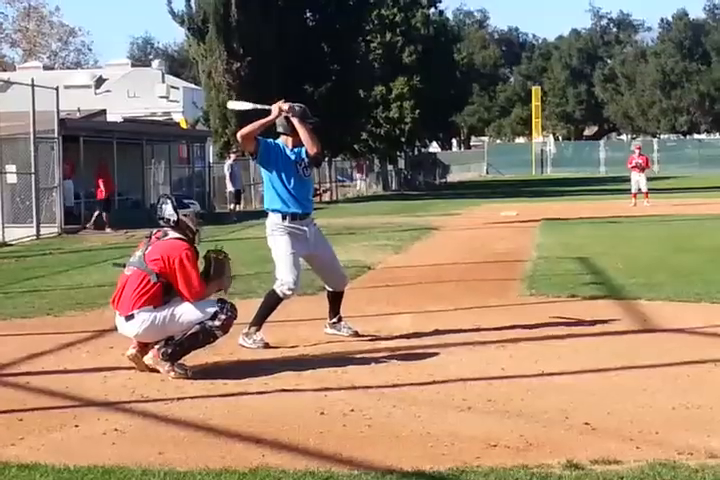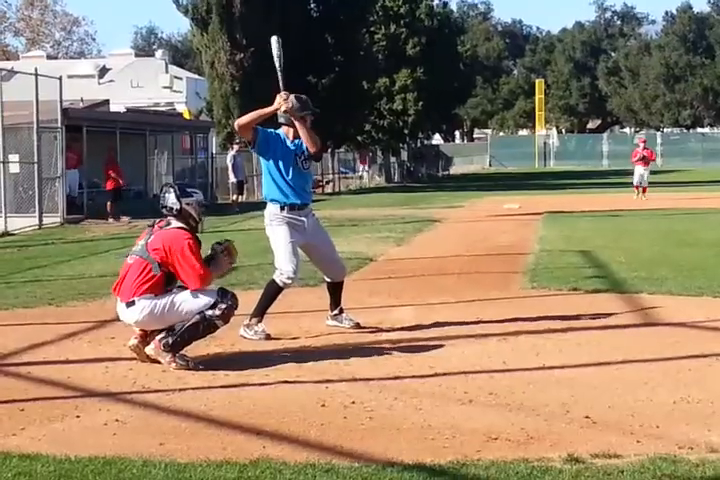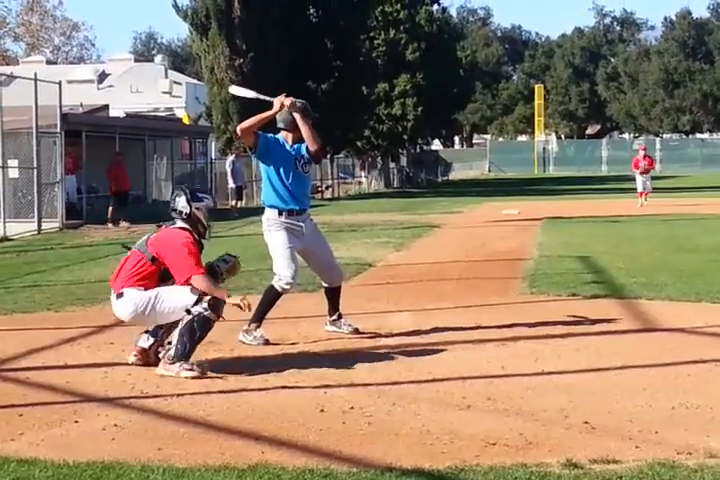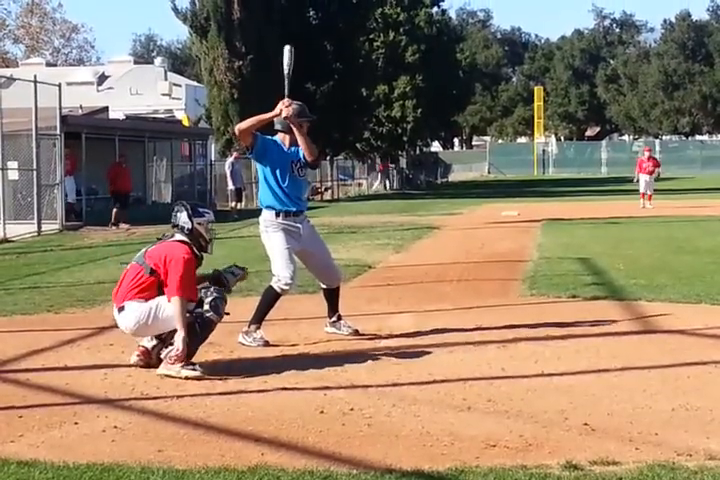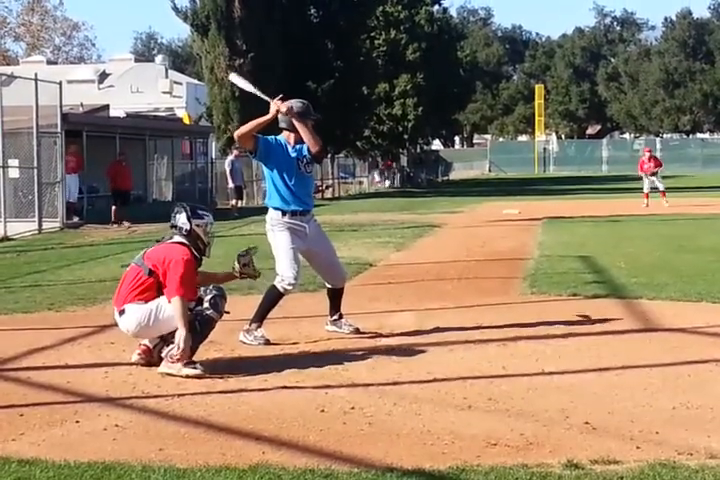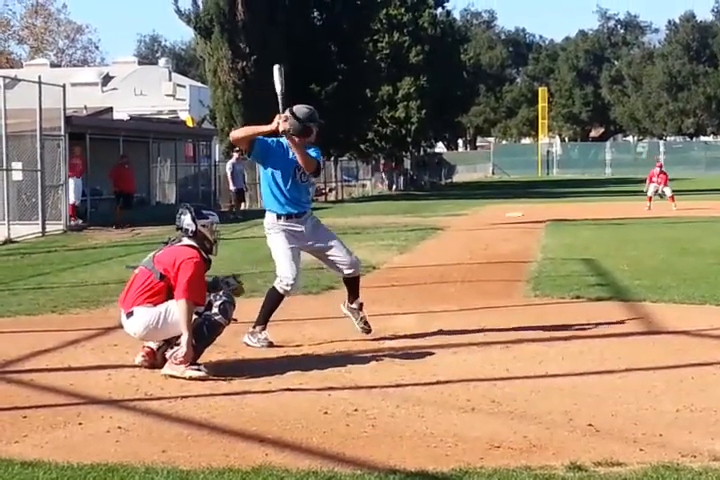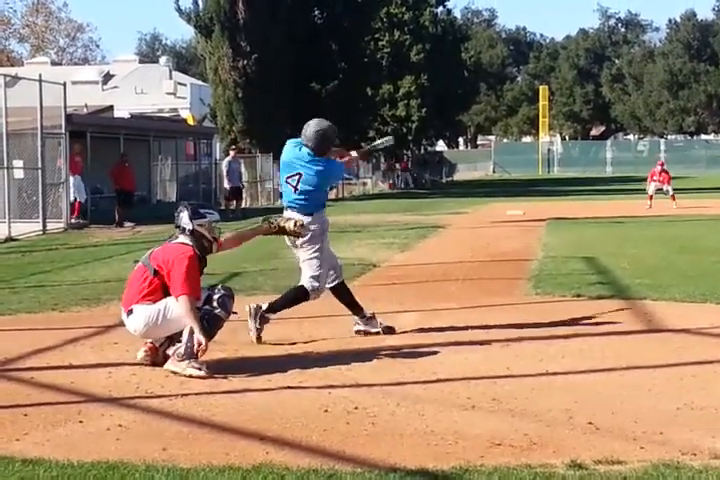
dt=0.5s
person 1, frame 1
left shoulder: (303, 152)
right shoulder: (269, 149)
left elbow: (315, 149)
right elbow: (242, 137)
left wrist: (294, 116)
right wrist: (273, 116)
left hip: (307, 224)
right hip: (281, 226)
left knee: (337, 277)
right knee: (287, 284)
left ankle: (334, 321)
right ankle: (250, 331)
person 1, frame 2
left shoulder: (304, 143)
right shoulder: (269, 139)
left elbow: (315, 149)
right elbow: (240, 126)
left wrist: (294, 116)
right wrist: (273, 108)
left hip: (306, 215)
right hip: (280, 216)
left knee: (335, 267)
right knee: (287, 272)
left ankle: (335, 313)
right ankle: (252, 322)
person 1, frame 3
left shoulder: (304, 149)
right shoulder: (269, 144)
left elbow: (317, 147)
right elbow: (242, 130)
left wrist: (296, 112)
right wrist: (274, 110)
left hip: (304, 221)
right hip: (278, 222)
left knee: (333, 272)
right knee: (285, 277)
left ankle: (334, 318)
right ankle: (251, 328)
person 1, frame 4
left shoulder: (300, 150)
right shoulder: (266, 145)
left elbow: (313, 158)
right elbow: (240, 130)
left wrist: (293, 124)
right wrist: (275, 113)
left hip: (301, 222)
right hip: (275, 222)
left knee: (330, 273)
right knee: (284, 278)
left ankle: (334, 319)
right ankle: (250, 329)
person 1, frame 5
left shoulder: (306, 148)
right shoulder: (270, 145)
left elbow: (318, 148)
right elbow: (240, 136)
left wrist: (293, 117)
right wrist: (270, 115)
left hip: (308, 221)
right hip: (282, 222)
left knee: (336, 274)
right knee: (288, 278)
left ankle: (334, 318)
right ankle: (252, 328)
person 1, frame 6
left shoulder: (312, 152)
right shoulder: (269, 146)
left elbow: (311, 169)
right elbow: (235, 136)
left wrist: (290, 139)
right wrist: (270, 128)
left hip: (307, 222)
right hip: (278, 225)
left knee: (349, 263)
right knee: (287, 279)
left ankle: (353, 304)
right ankle: (256, 330)
person 1, frame 7
left shoulder: (291, 147)
right shoulder: (326, 169)
right elbow: (338, 163)
left wrist: (342, 154)
right wrist: (343, 156)
left hip: (289, 221)
right hip: (310, 224)
left knee: (332, 273)
right knee: (313, 285)
left ankle: (363, 319)
right ankle: (262, 312)
person 2, frame 1
left shoulder: (153, 240)
right shoulder: (181, 248)
right elbow: (196, 294)
left wrist: (208, 281)
right wrist: (219, 284)
left hip: (125, 319)
right hip: (142, 320)
left knee: (182, 302)
right knee: (225, 312)
left ankle: (143, 346)
right ankle: (164, 355)
person 2, frame 2
left shoulder: (157, 228)
right shoulder: (181, 237)
right elbow: (201, 281)
left wrist: (211, 260)
right wrist: (221, 266)
left hip: (127, 303)
right hip: (144, 307)
left knee: (183, 295)
right knee: (226, 301)
left ankle: (144, 337)
right ankle: (165, 347)
person 2, frame 3
left shoulder: (170, 232)
right shoulder: (182, 238)
left elbow: (180, 271)
right elbow: (197, 279)
right wrist: (228, 297)
left hip: (126, 296)
right hip: (135, 299)
left knee: (180, 302)
right knee: (211, 299)
left ankle: (146, 350)
right ankle: (175, 361)
person 2, frame 4
left shoulder: (169, 245)
right shoulder: (182, 253)
left elbow: (181, 281)
right elbow: (176, 297)
left wrist: (212, 278)
right wrist: (182, 335)
left hip: (127, 311)
right hip: (136, 314)
left knee: (193, 298)
right knee: (214, 298)
left ankle: (149, 350)
right ankle: (174, 361)
person 2, frame 5
left shoulder: (169, 247)
right shoulder: (181, 255)
left elbow: (197, 278)
right elbow: (178, 297)
left wrist: (235, 273)
right wrist: (184, 333)
left hip: (128, 314)
right hip: (137, 317)
right knee: (214, 297)
left ankle: (151, 349)
right ankle: (175, 360)
person 2, frame 6
left shoulder: (175, 249)
right shoulder: (192, 258)
right elbow: (184, 299)
left wrist: (209, 285)
right wrist: (187, 338)
right hip: (144, 320)
right knee: (223, 303)
left ankle: (155, 351)
right ankle: (179, 362)
person 2, frame 7
left shoulder: (182, 244)
right shoulder: (185, 254)
left elbow: (224, 242)
right elbow: (184, 297)
left wrist: (268, 228)
right wrist: (198, 331)
left hip: (138, 314)
right hip: (144, 316)
right knee: (221, 297)
left ankle: (156, 347)
right ankle: (182, 358)
